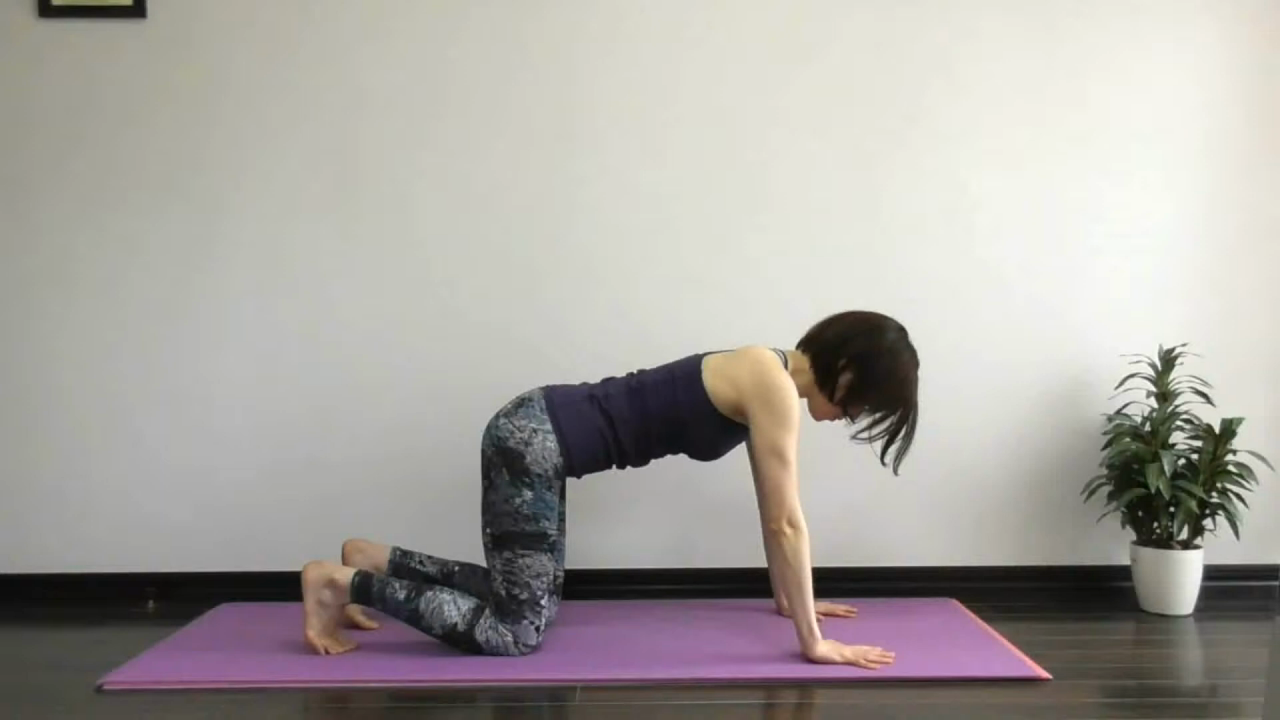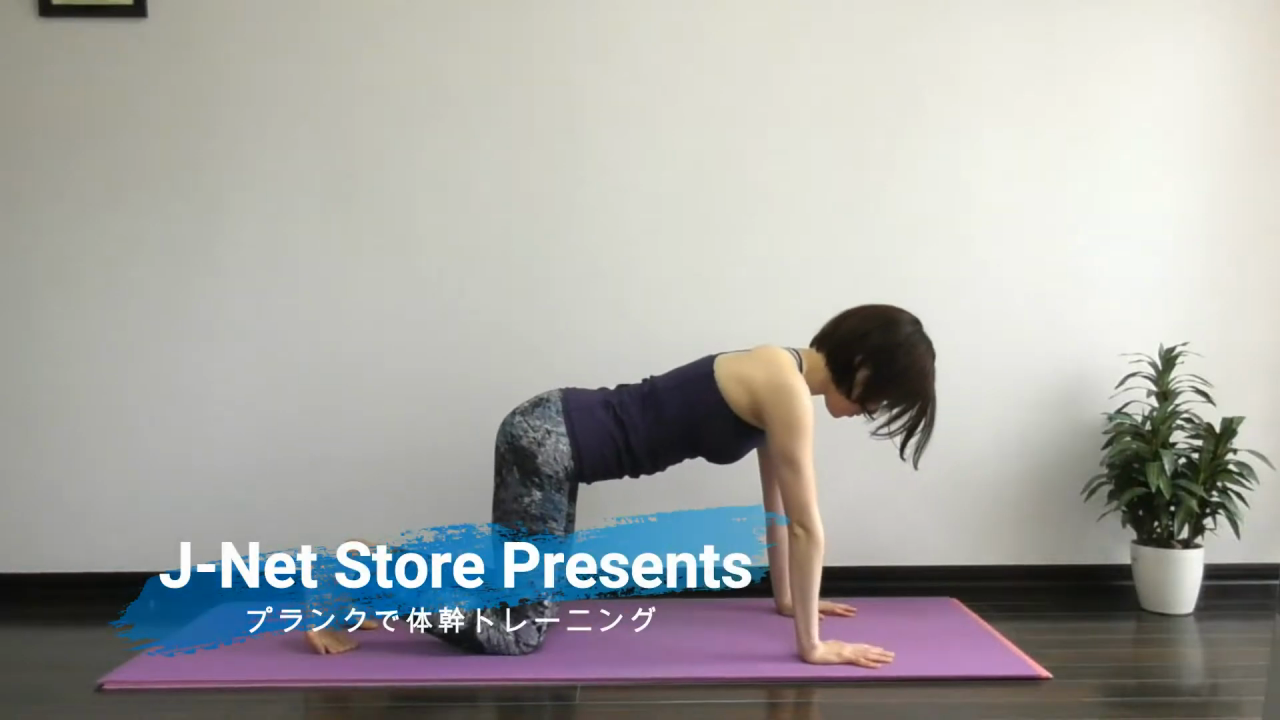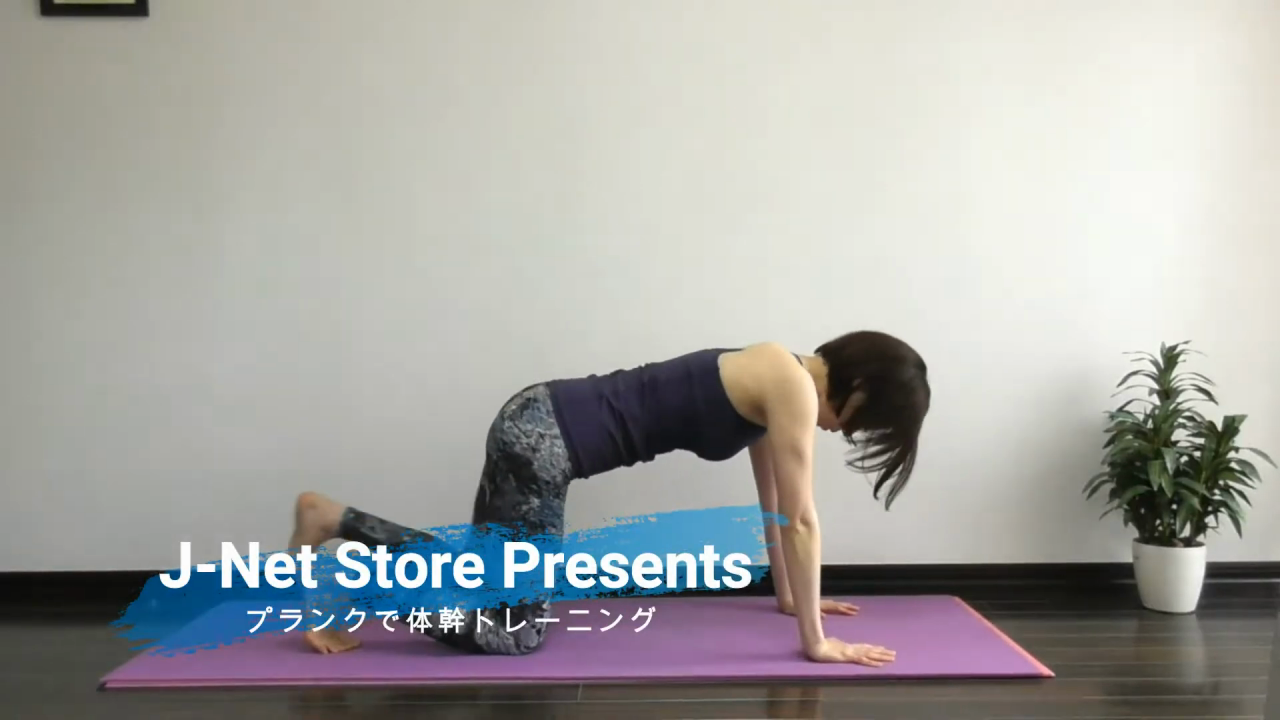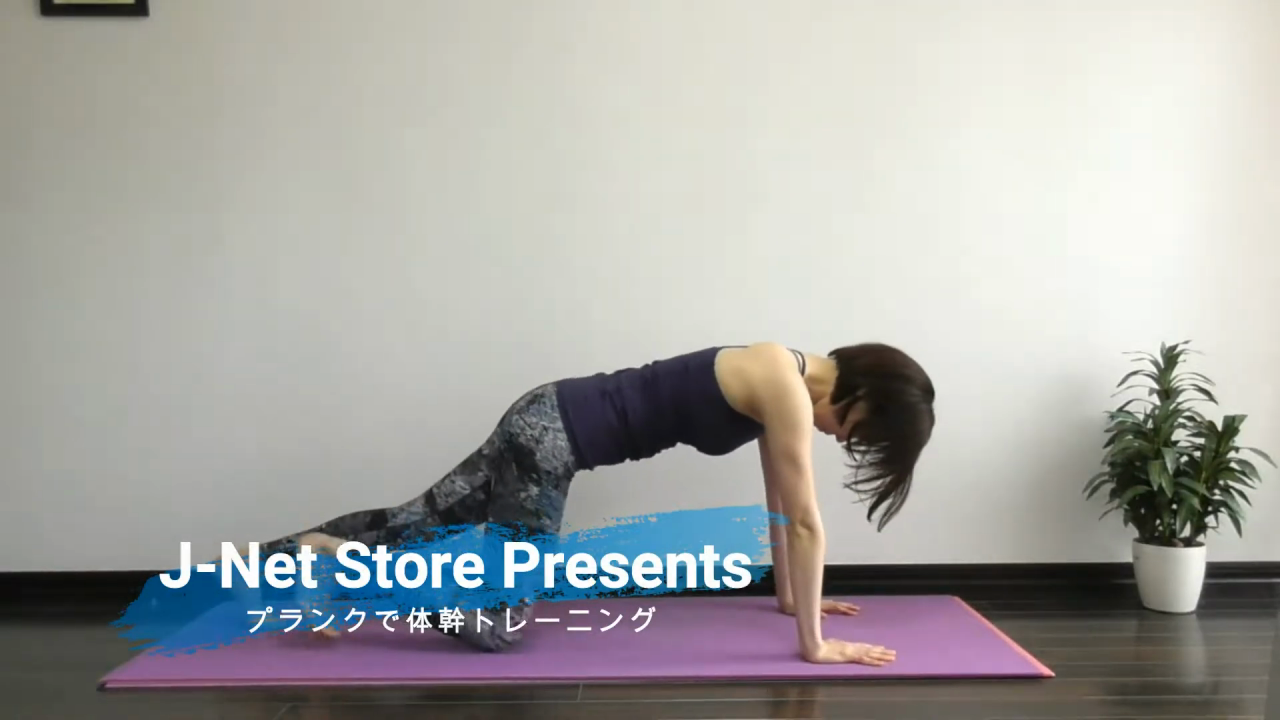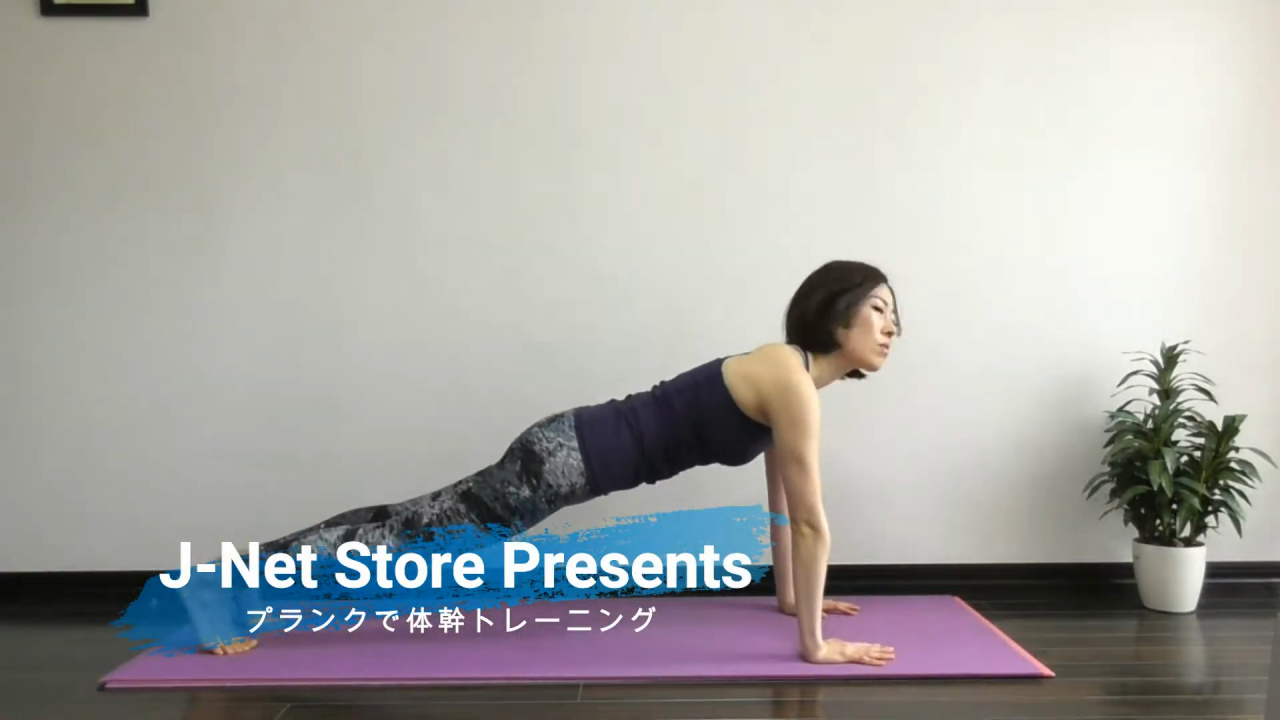
dt=1s
person 1, frame 1
left shoulder: (767, 377)
right shoulder: (773, 386)
left elbow: (771, 510)
right elbow: (787, 522)
left wrist: (787, 597)
right wrist: (814, 643)
left hip: (538, 437)
right hip: (531, 443)
left knee: (529, 597)
right knee: (516, 633)
left ankle: (375, 560)
right ankle: (345, 581)
person 1, frame 2
left shoulder: (780, 376)
right shoulder: (788, 389)
left elbow: (776, 502)
right elbow: (805, 526)
left wrist: (787, 597)
right wrist: (812, 645)
left hip: (555, 437)
right hip: (544, 444)
left knee: (528, 598)
right knee: (516, 633)
person 1, frame 3
left shoulder: (776, 381)
right shoulder: (793, 388)
left elbow: (774, 503)
right elbow: (799, 521)
left wrist: (789, 594)
right wrist: (816, 641)
left hip: (538, 418)
right hip: (539, 442)
right knee: (515, 629)
left ankle: (331, 520)
person 1, frame 4
left shoulder: (782, 380)
right shoulder: (787, 389)
left elbow: (778, 504)
right elbow: (803, 523)
left wrist: (789, 596)
right wrist: (815, 643)
left hip: (551, 425)
right hip: (549, 436)
left knee: (420, 525)
right knee: (493, 620)
right ankle: (326, 561)
person 1, frame 5
left shoulder: (786, 374)
right shoulder: (793, 384)
left elbow: (779, 499)
right elbow: (810, 521)
left wrist: (789, 595)
right wrist: (815, 641)
left hip: (574, 451)
right hip: (563, 460)
left knee: (404, 528)
right knee: (400, 538)
